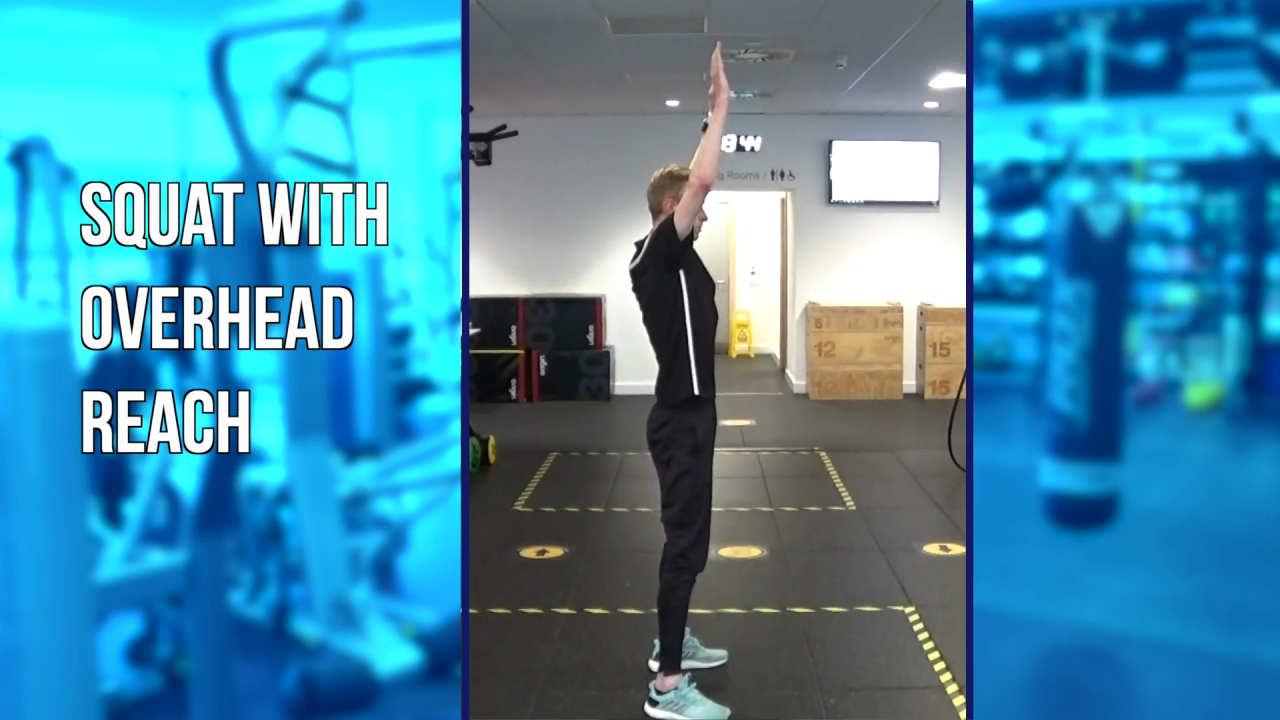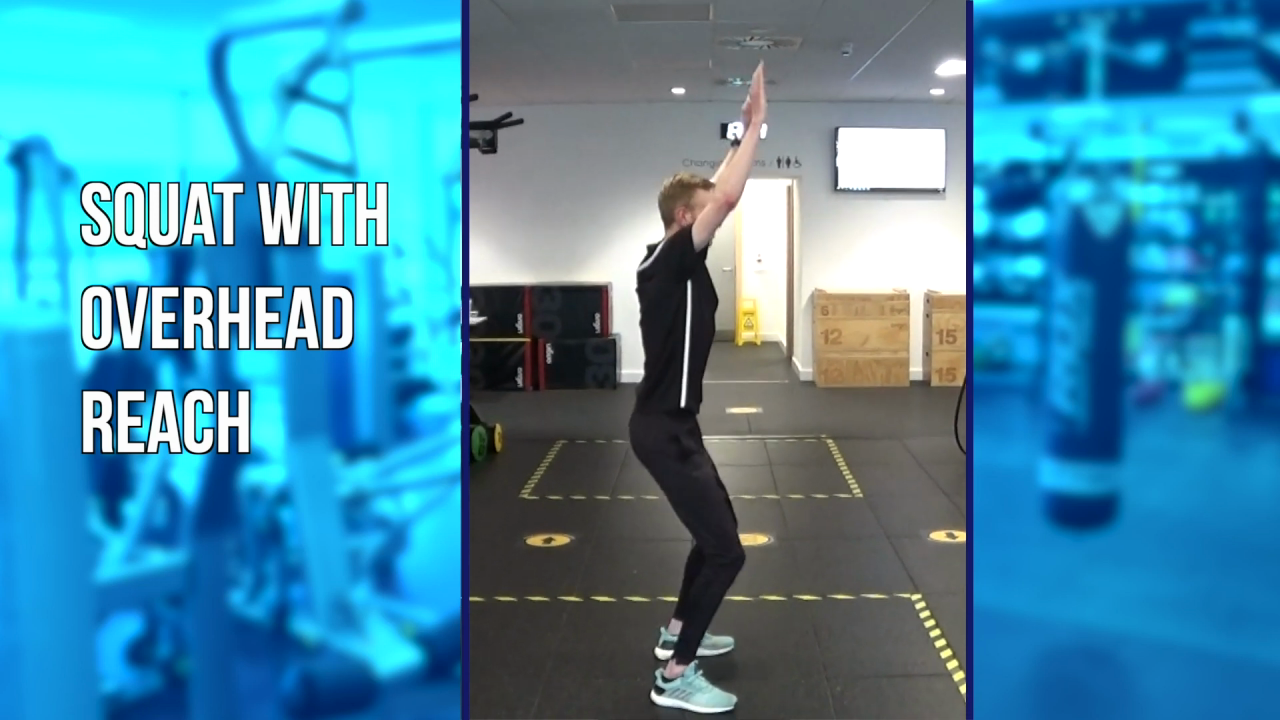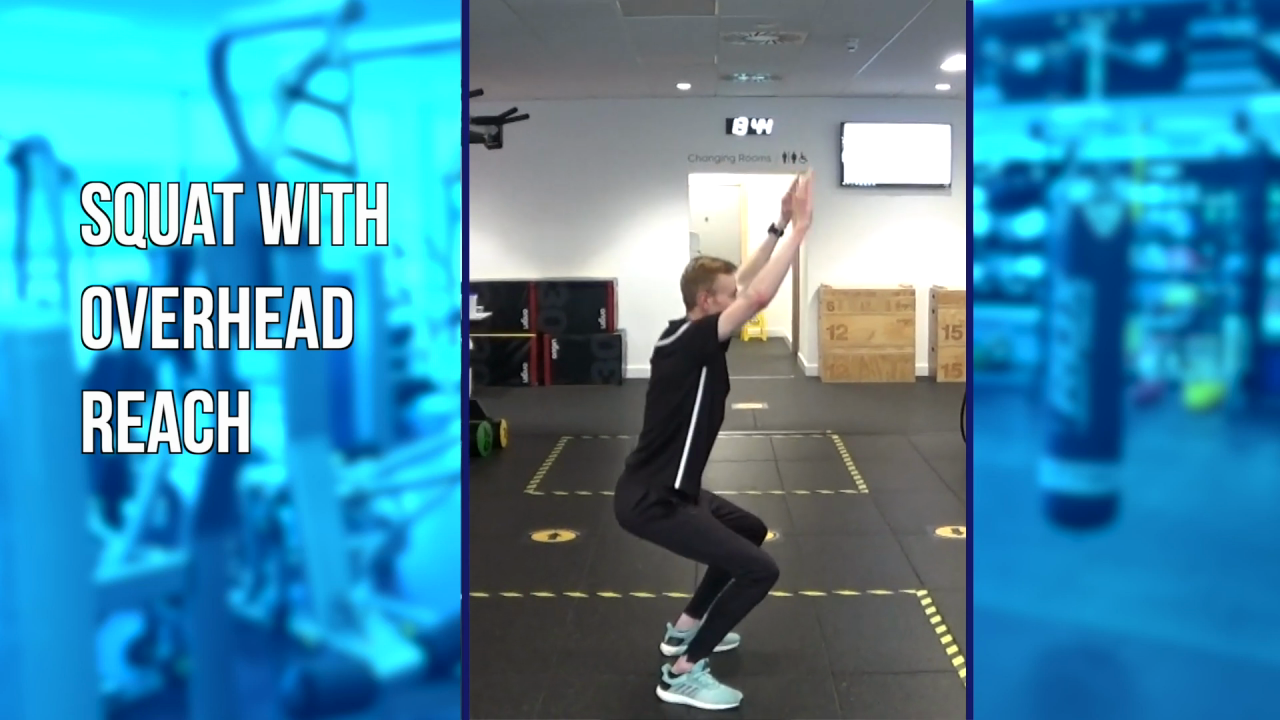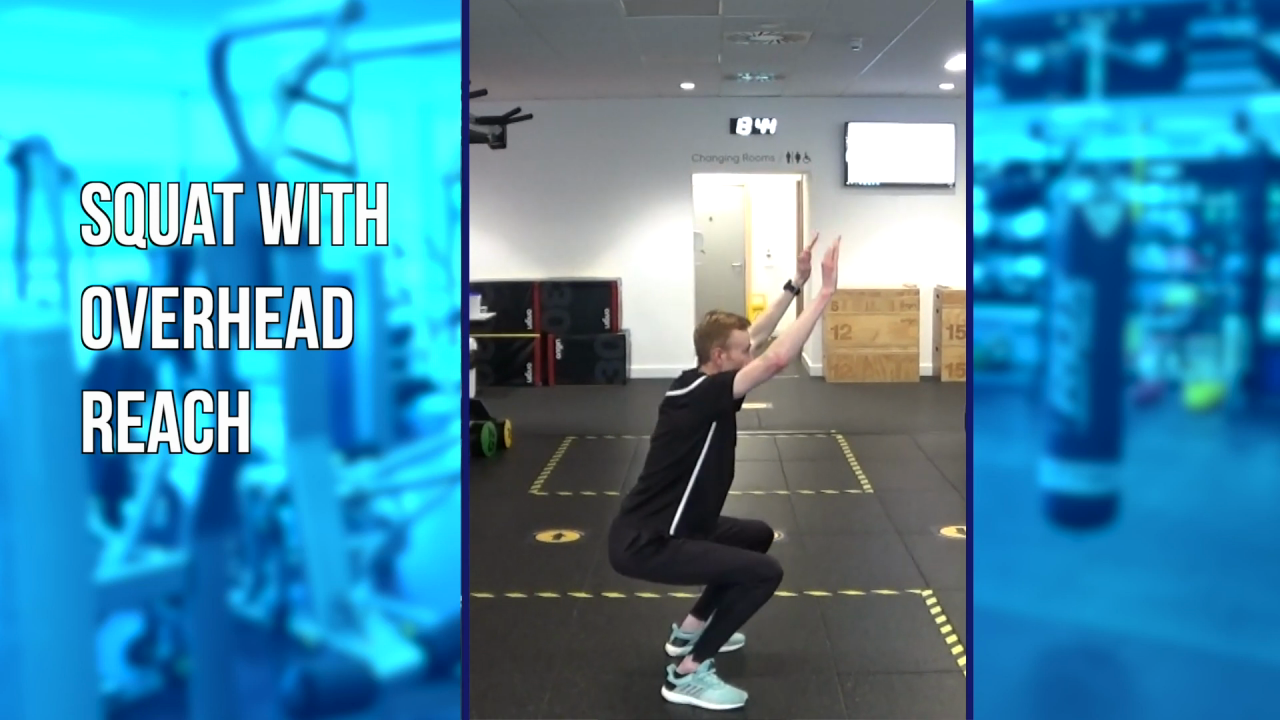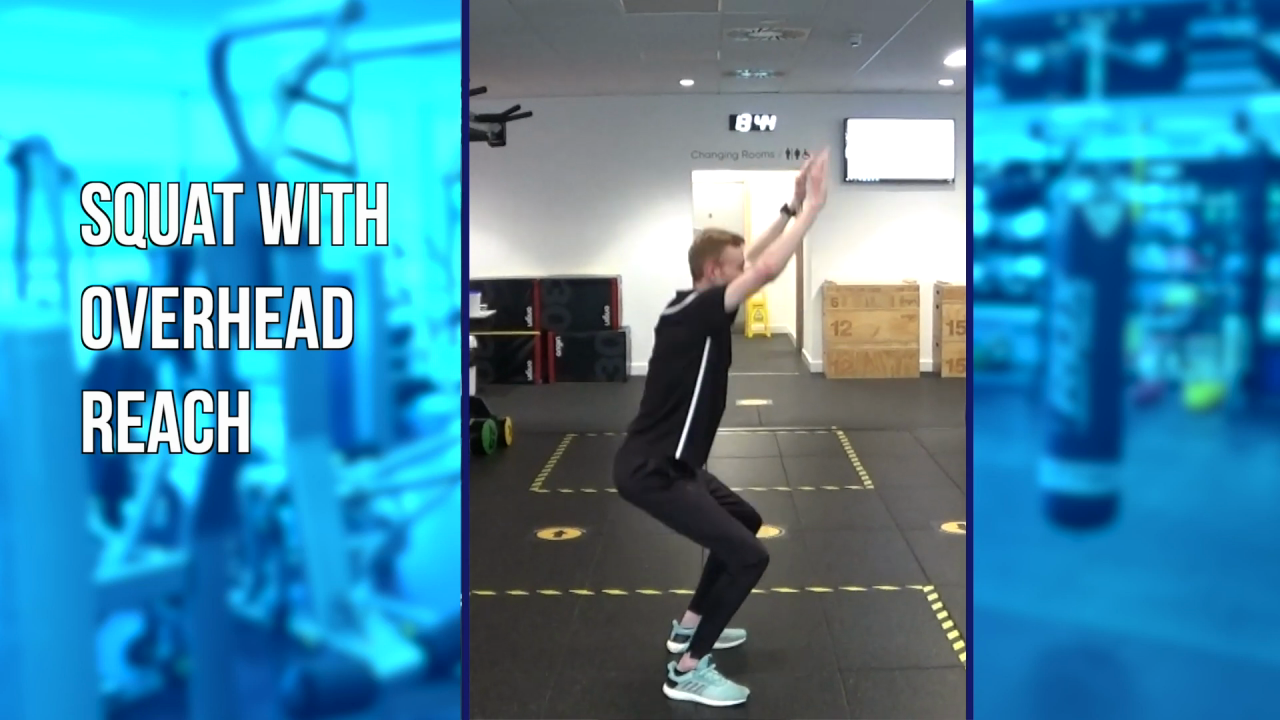
dt=0.5s
person 1, frame 1
left shoulder: (669, 256)
right shoulder: (658, 253)
left elbow: (695, 182)
right elbow: (701, 180)
left wrist: (713, 117)
right wrist: (719, 111)
left hip: (686, 413)
right hip: (682, 418)
left knee: (687, 540)
right knee: (685, 546)
left ankle: (671, 642)
person 1, frame 2
left shoulder: (671, 261)
right shoulder: (671, 259)
left elbow: (717, 196)
right elbow: (725, 199)
left wrist: (743, 138)
right wrist: (755, 131)
left hip: (673, 424)
right hip: (664, 430)
left knee: (716, 531)
right knee: (724, 548)
left ankle: (679, 628)
person 1, frame 3
left shoulder: (687, 335)
right shoulder: (692, 341)
left elbow: (747, 284)
right elbow: (759, 296)
left wrist: (779, 227)
right wrist: (799, 228)
left hip: (667, 487)
right hip: (651, 500)
left knee: (751, 531)
right knee: (759, 569)
left ankle: (686, 626)
right ankle: (683, 671)
person 1, frame 4
left shoulder: (699, 385)
right shoulder: (704, 396)
left elbow: (759, 336)
right elbow: (777, 359)
left wrist: (796, 284)
right wrist: (824, 292)
left hip: (658, 528)
right hip: (642, 545)
left knee: (759, 536)
right knee: (764, 571)
left ankle: (691, 628)
right ankle: (688, 672)
person 1, frame 5
left shoulder: (694, 309)
right shoulder: (696, 312)
left elbow: (755, 262)
right elbow: (767, 270)
left wrist: (791, 208)
right wrist: (811, 208)
left hip: (669, 463)
right hip: (651, 470)
left knee: (745, 523)
right knee: (748, 557)
left ankle: (691, 623)
right ankle: (689, 669)
